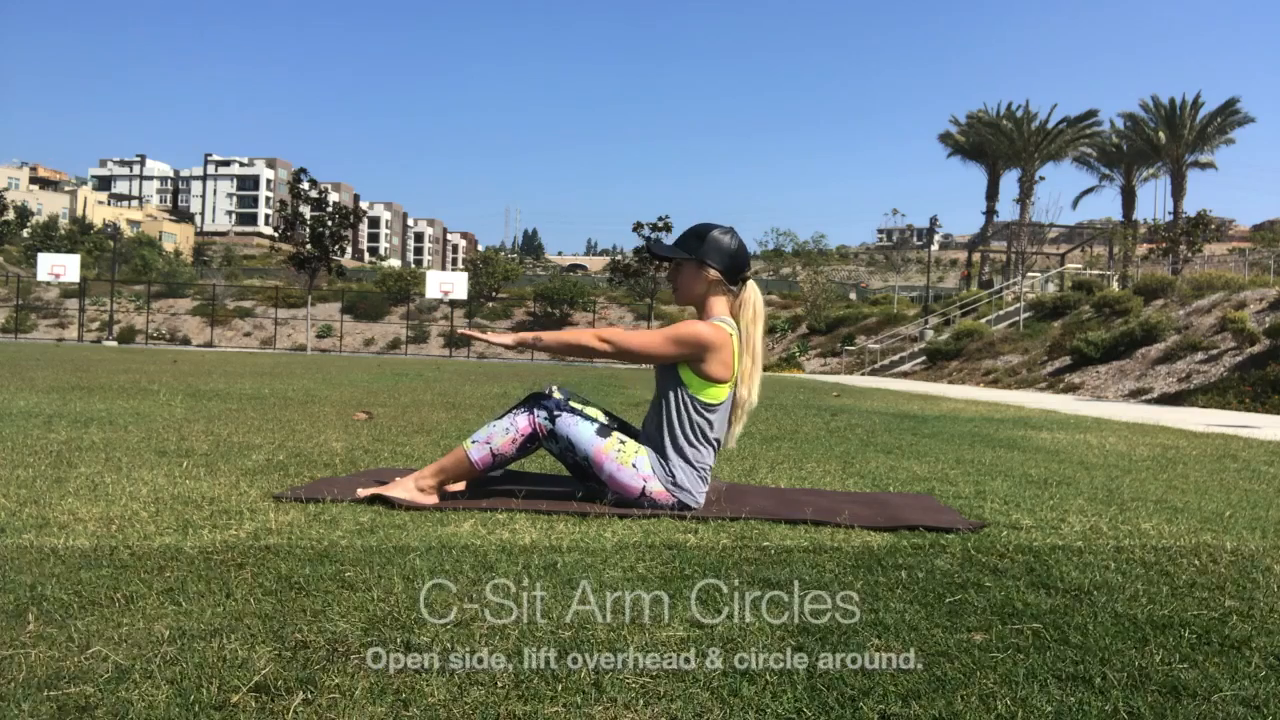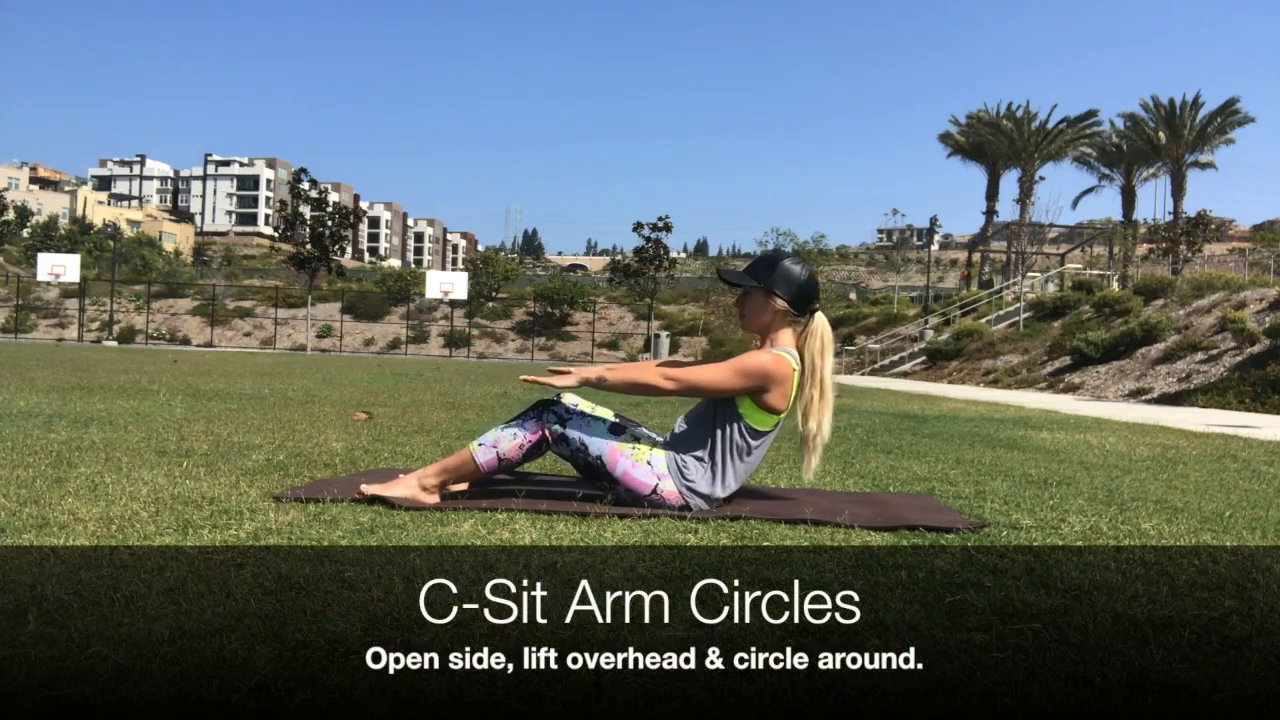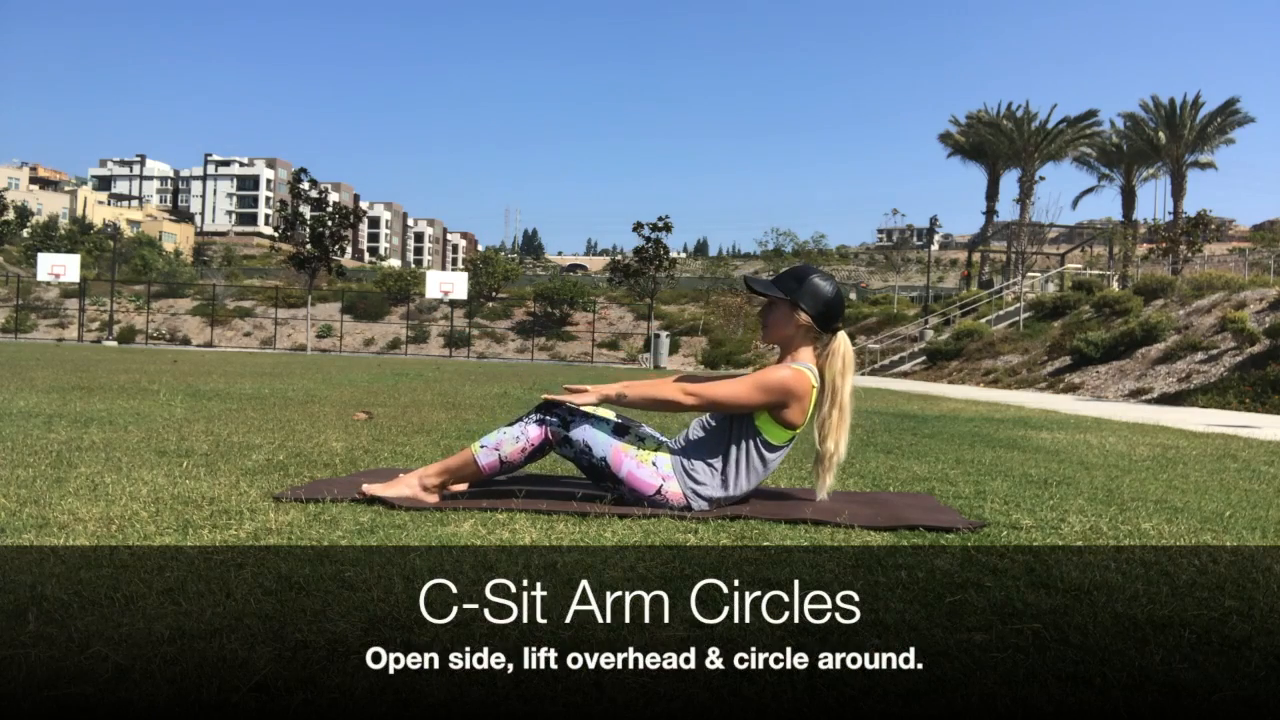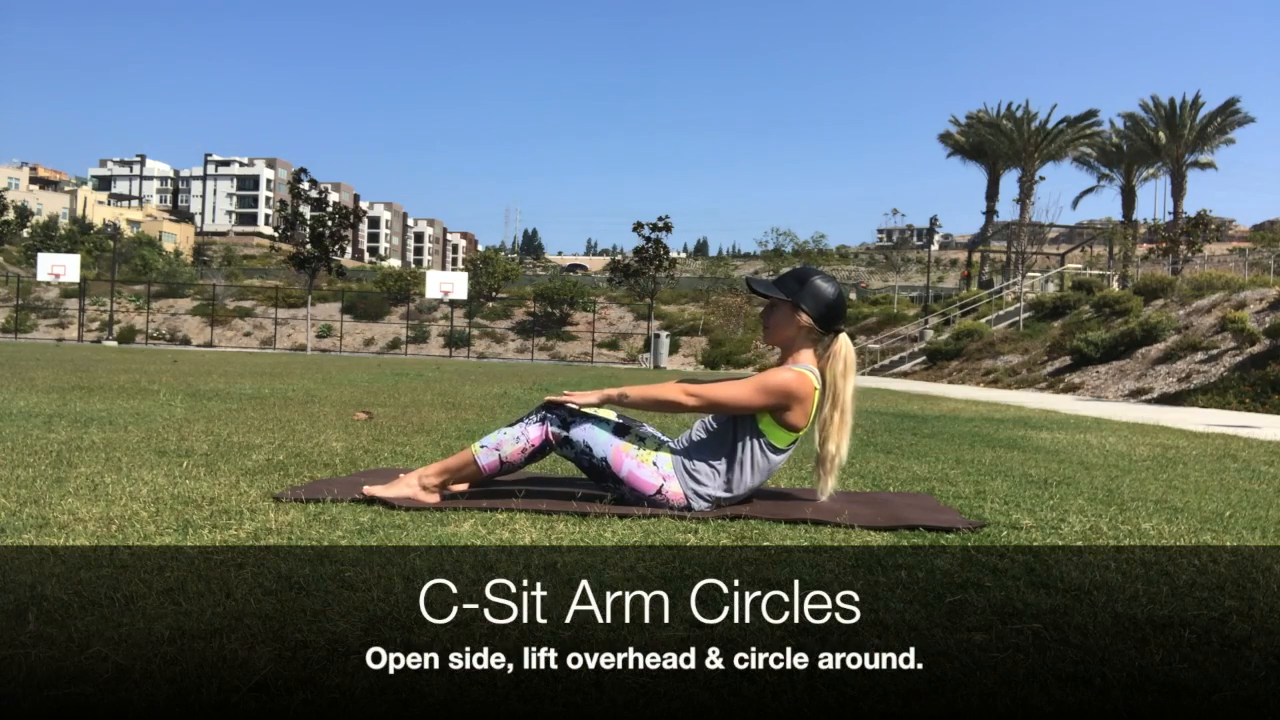
dt=0.5s
person 1, frame 1
left shoulder: (707, 336)
right shoulder: (718, 334)
left elbow: (605, 343)
right elbow: (618, 338)
left wrist: (521, 339)
right wrist: (529, 338)
left hip: (667, 486)
right hip: (661, 468)
left knee: (542, 415)
right knee: (552, 399)
left ankle: (425, 484)
right ankle: (455, 476)
person 1, frame 2
left shoulder: (771, 366)
right shoulder: (769, 362)
left elbow: (668, 381)
right elbow: (674, 365)
left wrist: (588, 377)
right wrist: (591, 372)
left hip: (678, 486)
right hip: (676, 465)
left knee: (553, 421)
right knee: (561, 408)
left ankle: (428, 481)
right ankle: (455, 475)
person 1, frame 3
left shoulder: (790, 380)
right shoulder: (785, 375)
left elbow: (688, 397)
right elbow: (694, 381)
left wrist: (605, 393)
right wrist: (608, 390)
left hip: (681, 487)
right hip: (680, 466)
left knee: (554, 421)
right knee: (561, 413)
left ankle: (428, 481)
right ankle: (457, 474)
person 1, frame 4
left shoulder: (792, 382)
right shoulder: (787, 376)
left elbow: (690, 398)
right elbow: (698, 388)
left wrist: (607, 394)
right wrist: (609, 398)
left hip: (682, 487)
right hip: (681, 466)
left knee: (557, 421)
right knee: (563, 413)
left ankle: (429, 479)
right ankle: (457, 475)
